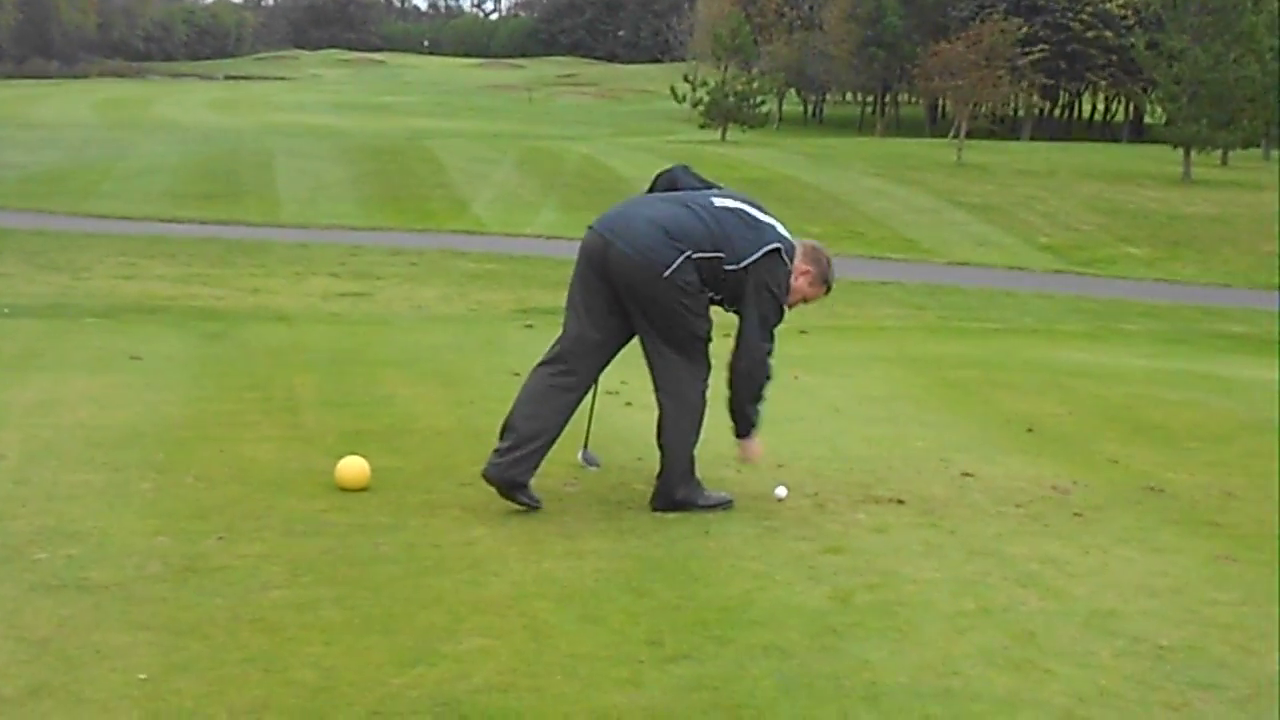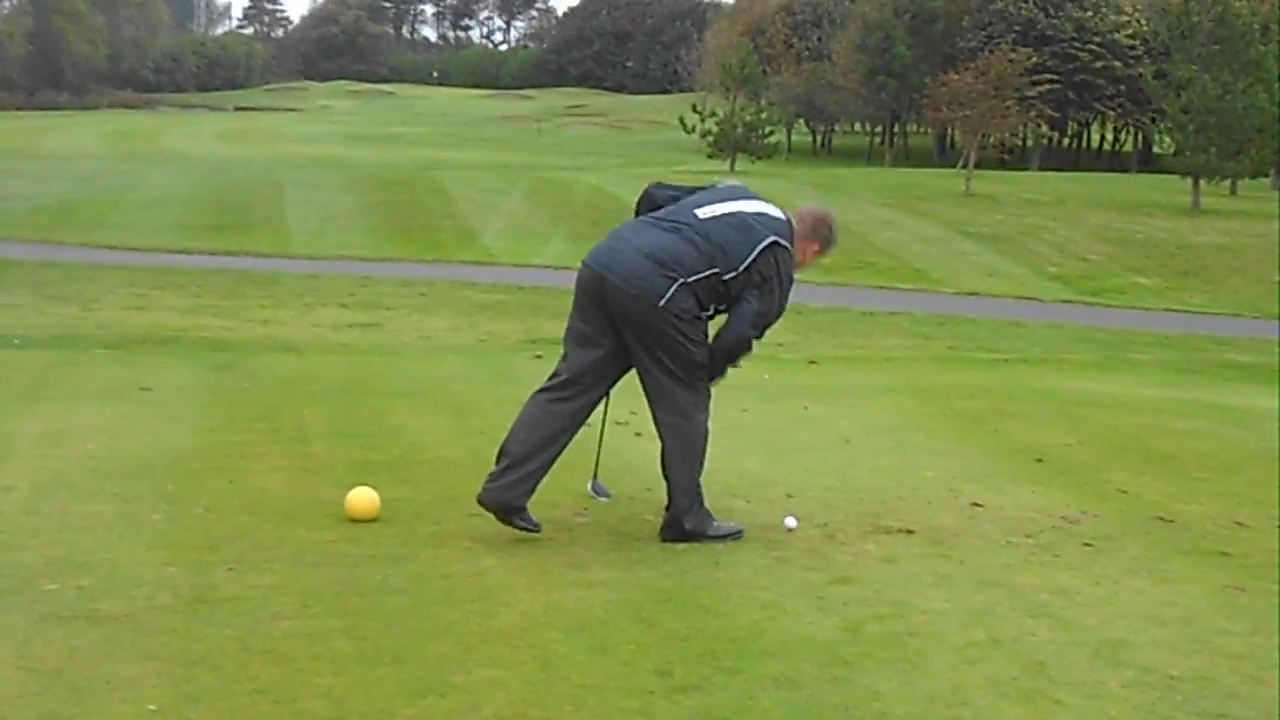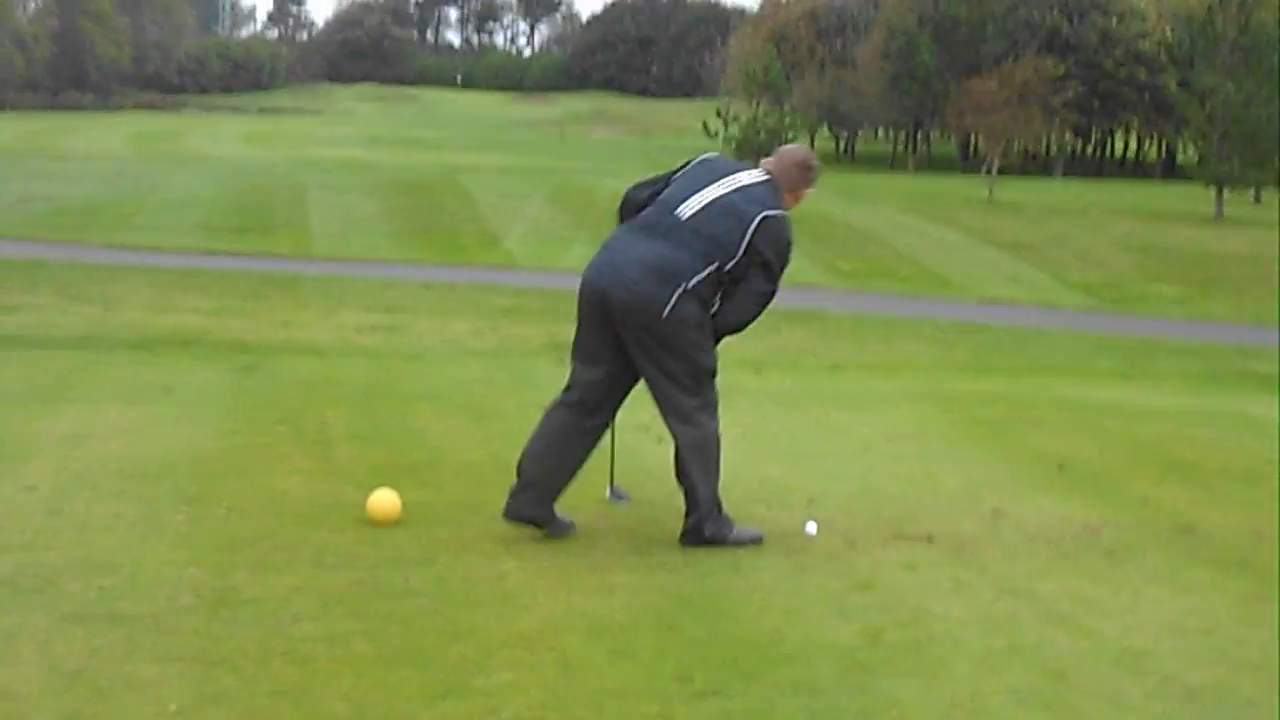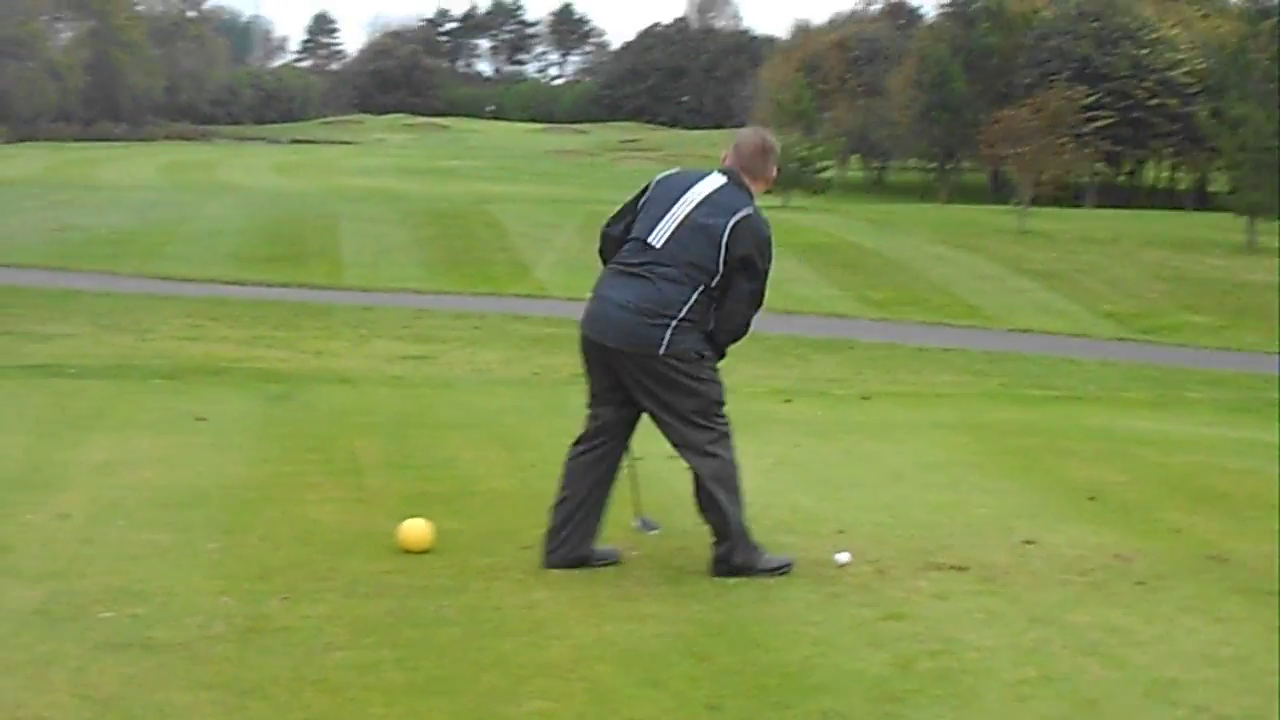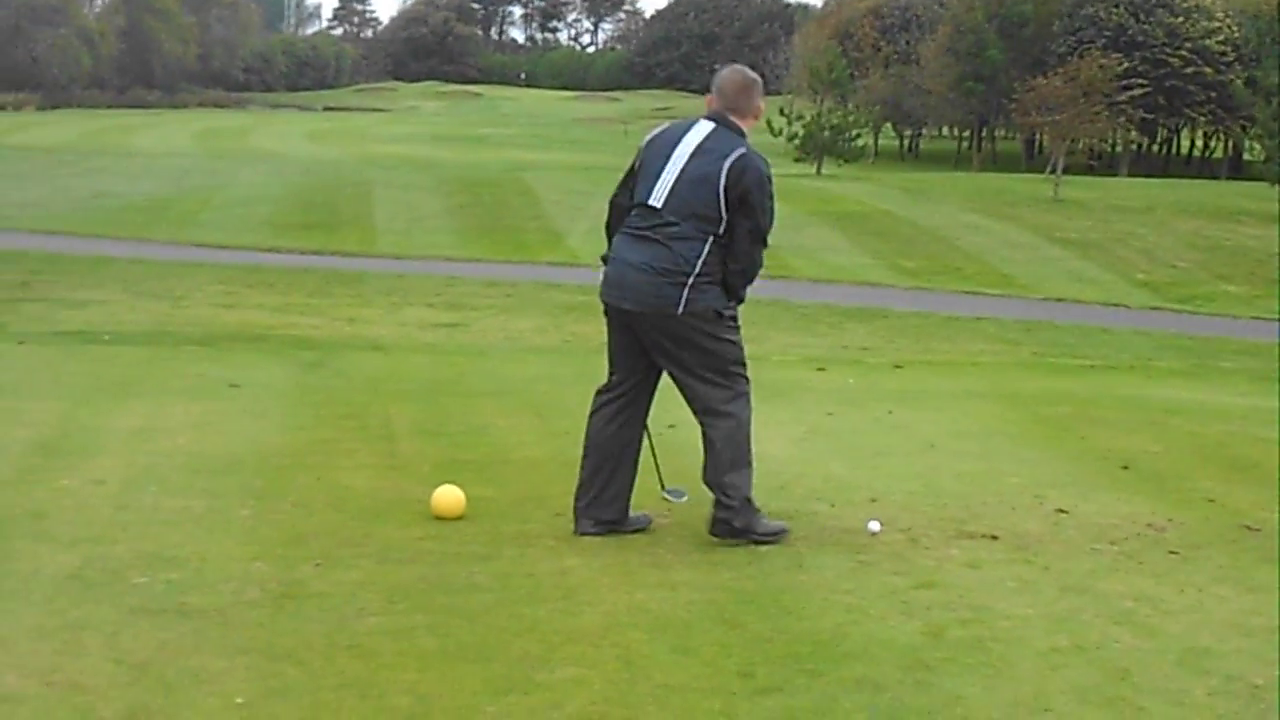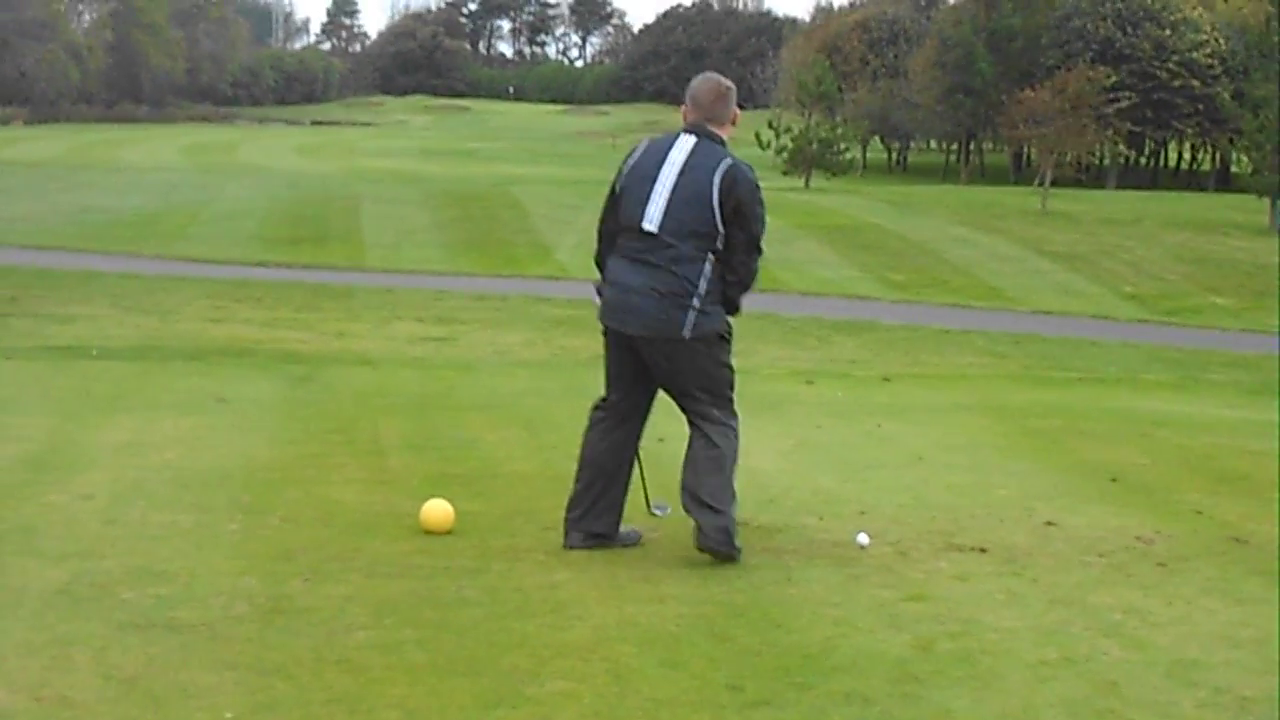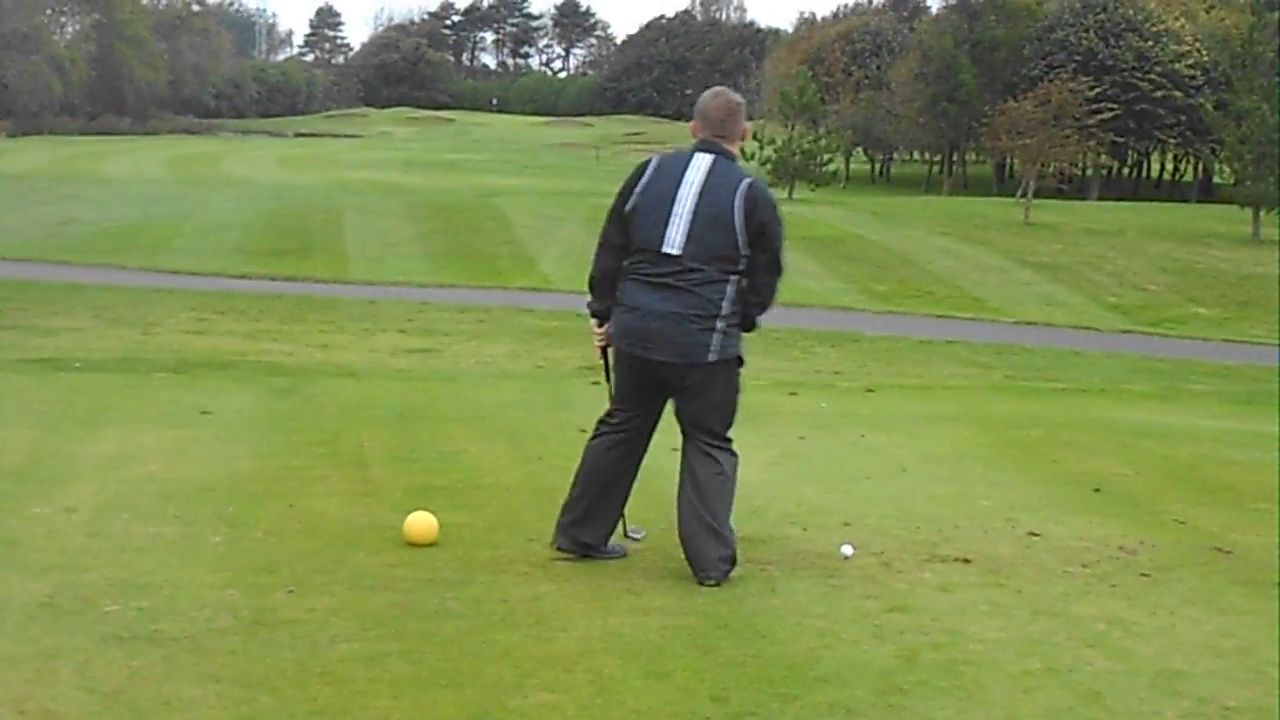
dt=0.2s
person 1, frame 1
left shoulder: (748, 217)
right shoulder: (772, 265)
left elbow: (675, 178)
right elbow: (752, 355)
right wrist: (745, 431)
left hip: (606, 233)
right hip: (658, 261)
left knee: (571, 357)
right knee: (686, 371)
left ankle: (510, 465)
right ankle: (677, 487)
person 1, frame 2
left shoulder: (735, 195)
right shoulder: (774, 259)
left elbow: (655, 196)
right elbow: (740, 333)
right wrist: (708, 373)
left hip: (603, 262)
right hip: (656, 290)
left knee: (572, 382)
right knee: (684, 402)
left ankle: (504, 488)
right ankle: (687, 517)
person 1, frame 3
left shoulder: (710, 165)
right shoulder: (772, 228)
left elbow: (634, 199)
right elbow: (744, 306)
right wrist: (701, 339)
left hip: (603, 274)
right hip: (660, 300)
left knee: (585, 397)
right knee: (693, 410)
left ankle: (530, 500)
right ankle: (706, 523)
person 1, frame 4
left shoulder: (671, 180)
right shoulder: (749, 224)
left elbow: (612, 235)
right elbow: (737, 313)
right wrist: (705, 351)
left hip: (602, 317)
right hip: (661, 337)
left knee: (604, 431)
right knee: (706, 439)
left ankle: (566, 543)
right ankle: (735, 552)
person 1, frame 5
left shoulder: (663, 136)
right shoulder: (747, 166)
left elbow: (618, 207)
right elbow: (746, 252)
right wrist: (725, 298)
left hip: (621, 282)
right hip: (682, 296)
left knee: (623, 392)
right knee: (725, 396)
left ankle: (597, 511)
right ankle: (735, 512)
person 1, frame 6
left shoulder: (644, 153)
right shoulder: (735, 177)
left elbow: (607, 231)
right elbow: (743, 261)
right wrist: (721, 308)
left hip: (622, 305)
right hip: (684, 318)
left knee: (618, 410)
right knee: (714, 419)
left ankle: (588, 523)
right ankle: (714, 525)
person 1, frame 7
left shoulder: (650, 171)
right shoulder: (752, 194)
left elbow: (610, 249)
right elbow: (764, 279)
left wrist: (604, 311)
right wrist: (736, 323)
left hip: (636, 326)
right hip: (703, 339)
left knee: (623, 426)
right knee: (708, 444)
left ankle: (579, 532)
right ankle: (712, 558)
